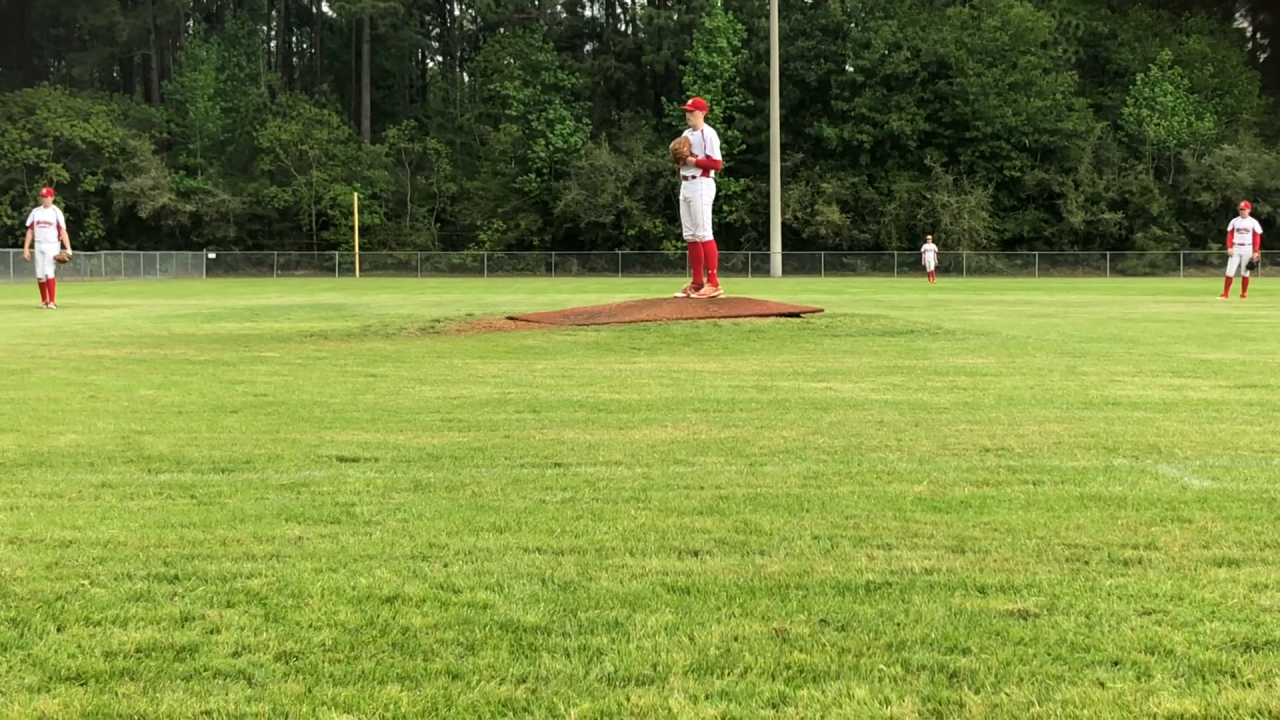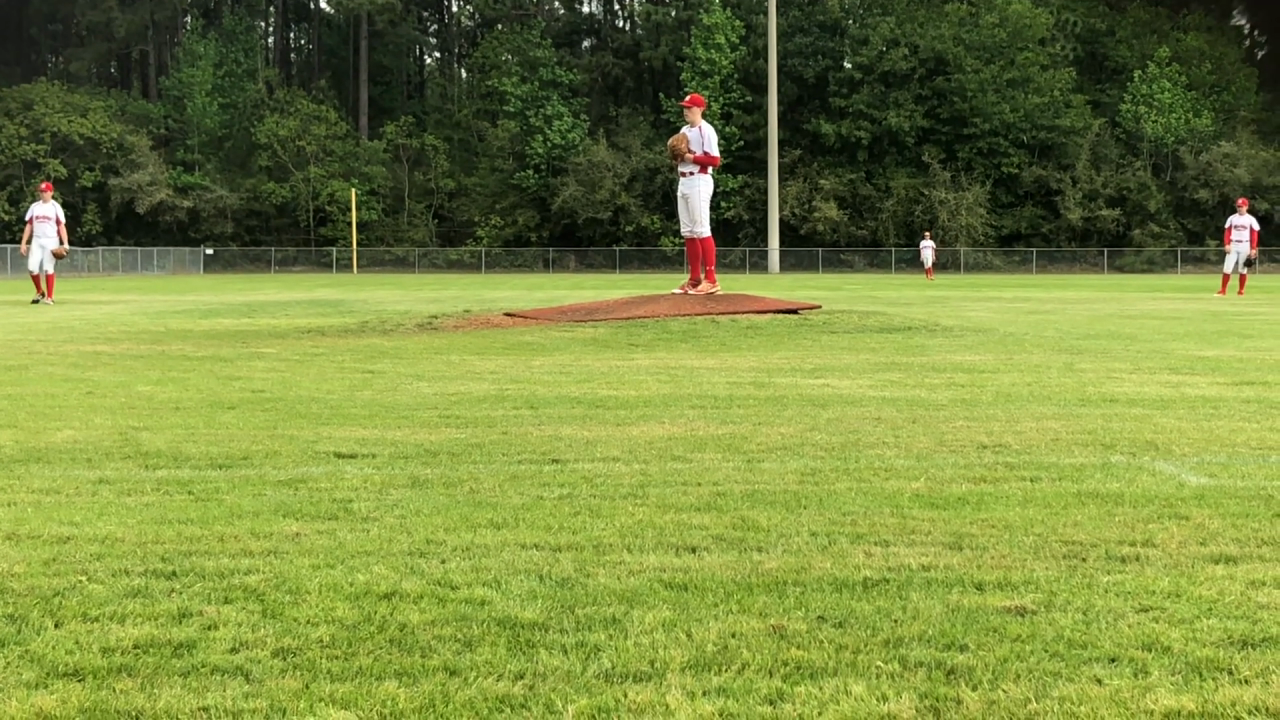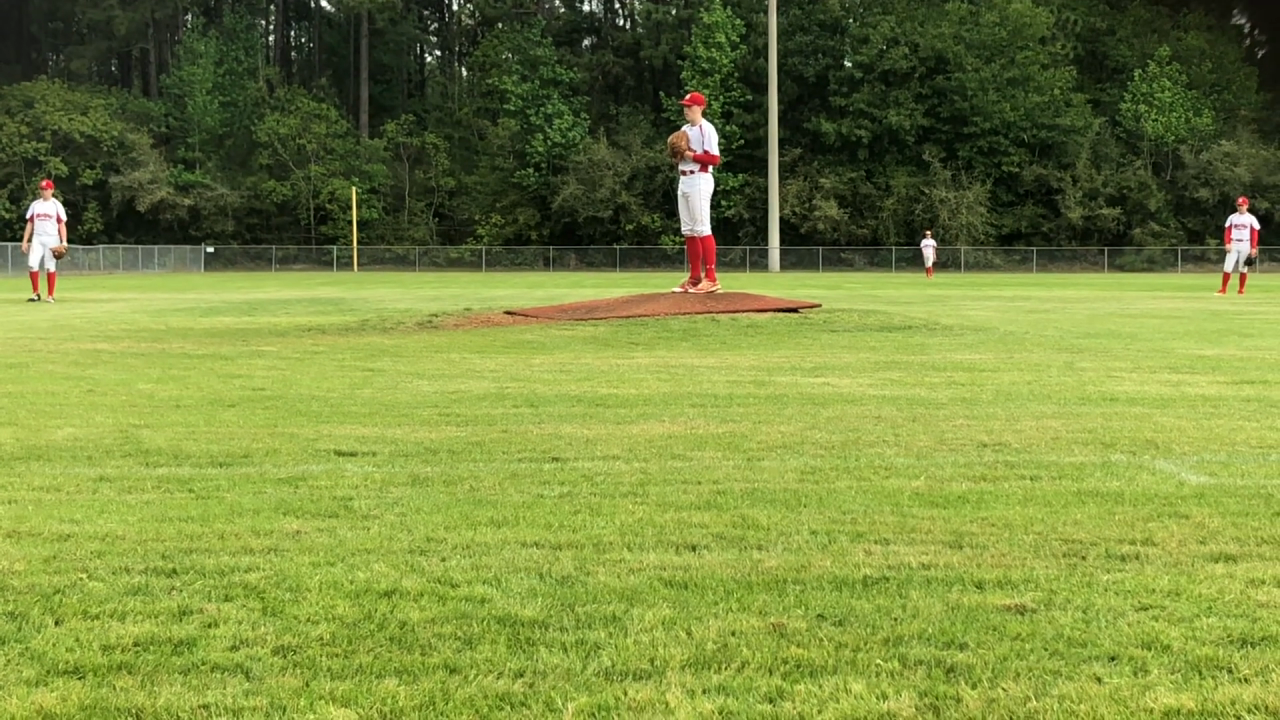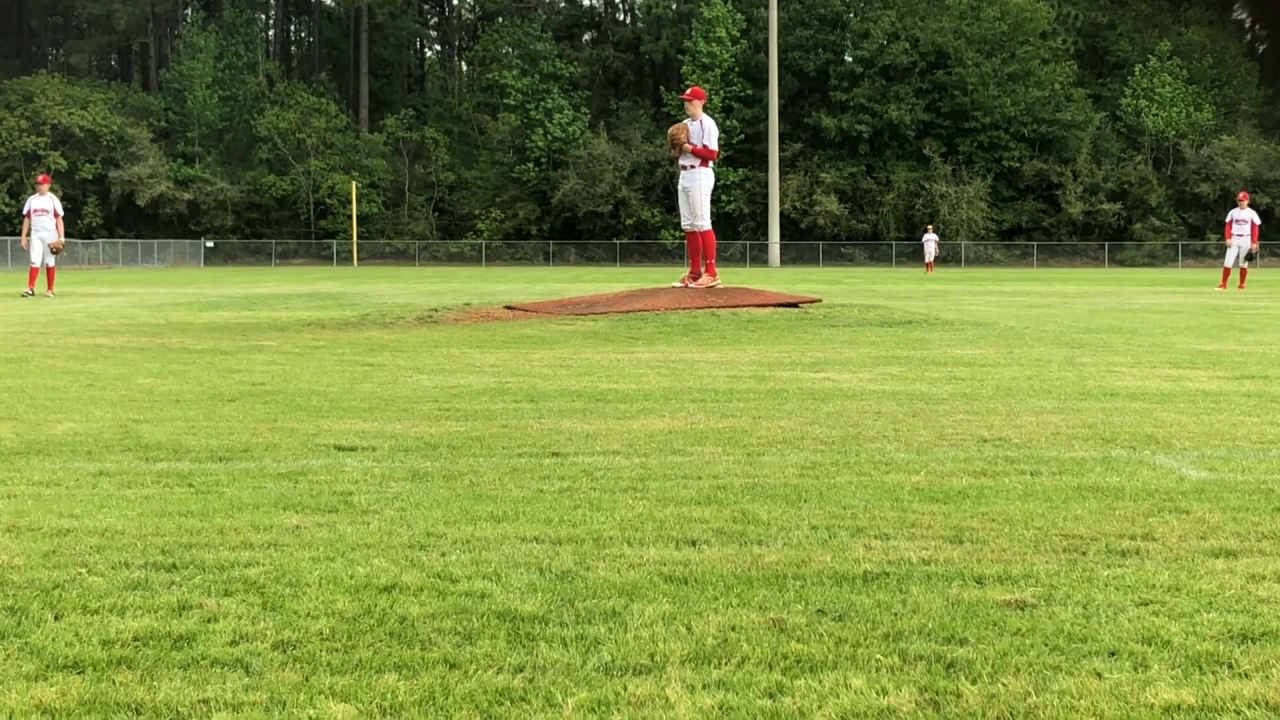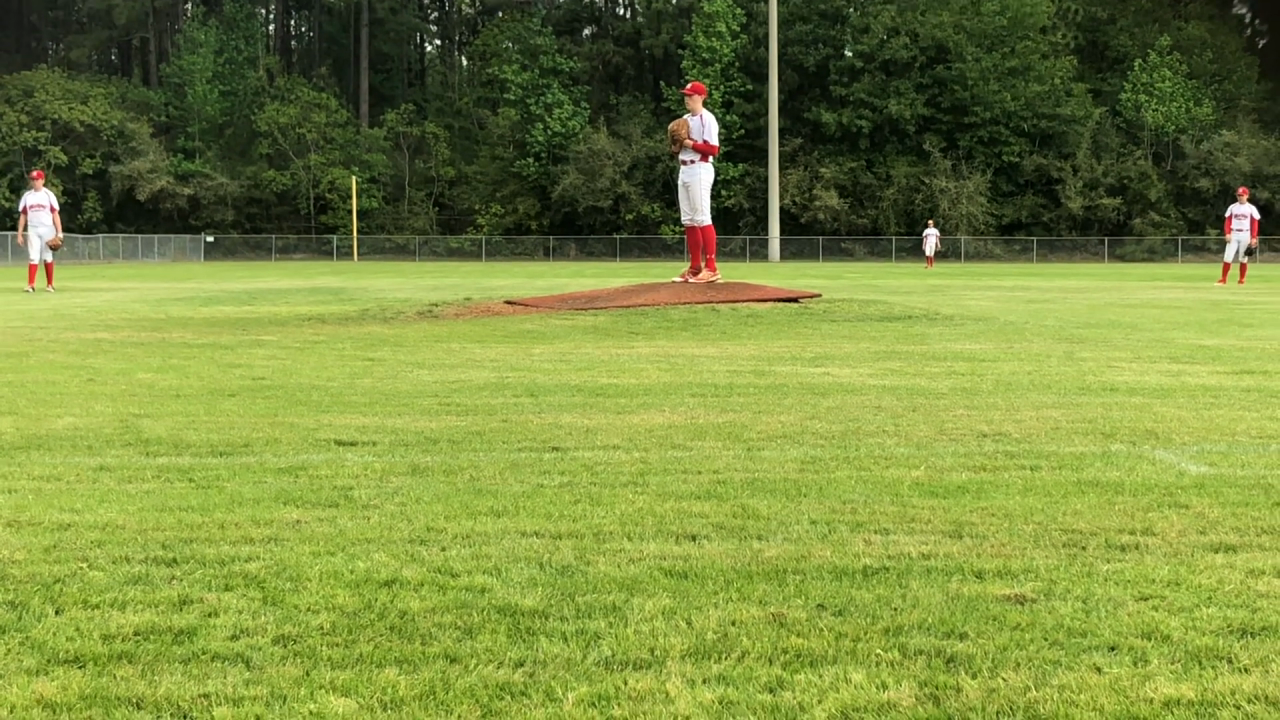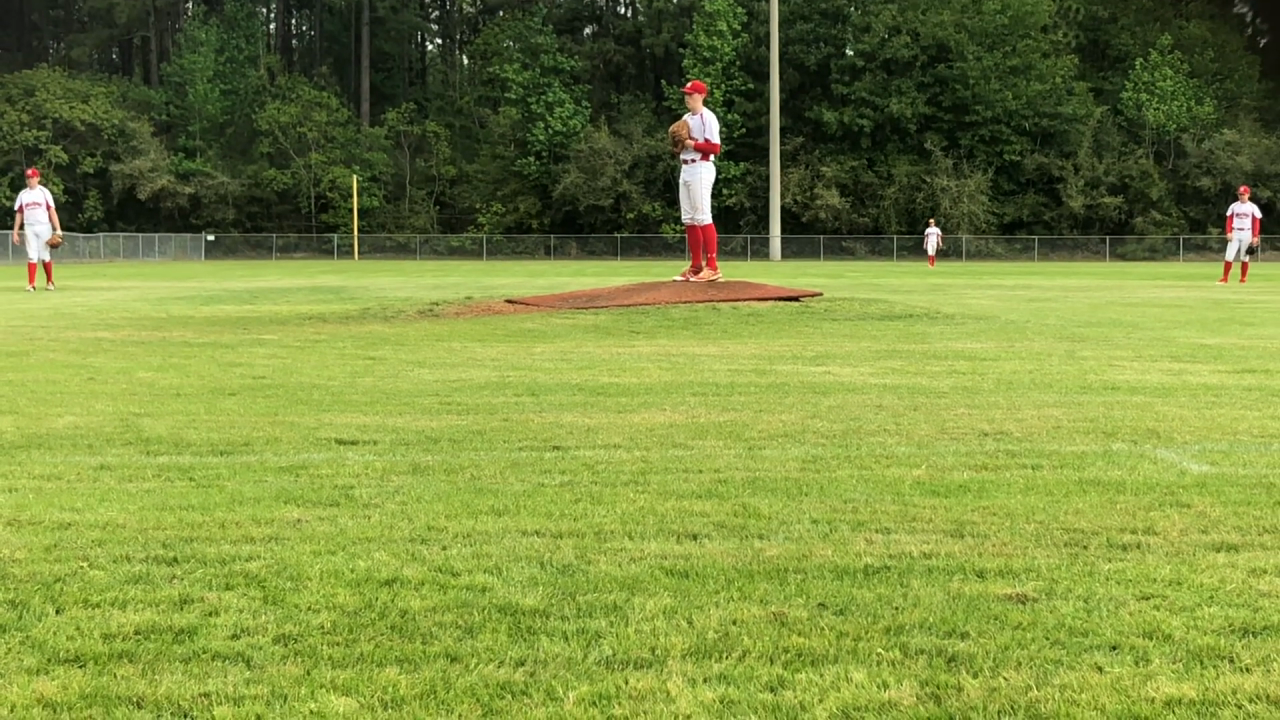
dt=0.2s
person 1, frame 1
left shoulder: (708, 134)
right shoulder: (686, 134)
left elbow: (717, 164)
left wrist: (692, 161)
left hip: (701, 185)
right hip: (685, 185)
left knee: (703, 233)
right knee: (690, 235)
left ankle: (713, 283)
right ankle: (697, 282)
person 1, frame 2
left shoulder: (706, 130)
right shoulder: (684, 131)
left elbow: (715, 161)
left wrist: (690, 157)
left hip: (699, 182)
right hip: (683, 181)
left knee: (701, 230)
right knee: (688, 232)
left ankle: (710, 280)
right ankle: (694, 278)
person 1, frame 3
left shoulder: (706, 129)
right shoulder: (684, 129)
left elbow: (714, 159)
left wrist: (690, 155)
left hip: (699, 180)
right hip: (684, 180)
left knee: (702, 228)
right knee: (688, 230)
left ankle: (711, 278)
right ankle: (695, 277)
person 1, frame 4
left shoulder: (707, 124)
right shoulder: (685, 124)
left elbow: (712, 155)
left wrist: (688, 148)
left hip: (700, 175)
right hip: (684, 175)
left knee: (702, 223)
right knee: (688, 225)
left ankle: (711, 273)
right ankle: (695, 272)
person 1, frame 5
left shoulder: (707, 119)
right shoulder: (685, 119)
left elbow: (713, 150)
left wrist: (689, 143)
left hip: (700, 170)
right hip: (684, 170)
left knee: (702, 218)
right knee: (688, 220)
left ankle: (711, 268)
right ankle: (695, 267)
person 1, frame 6
left shoulder: (708, 118)
right shoulder: (686, 118)
left elbow: (715, 148)
left wrist: (691, 144)
left hip: (701, 169)
right hip: (686, 169)
left knee: (702, 218)
right knee: (689, 219)
left ankle: (712, 267)
right ankle: (696, 266)
